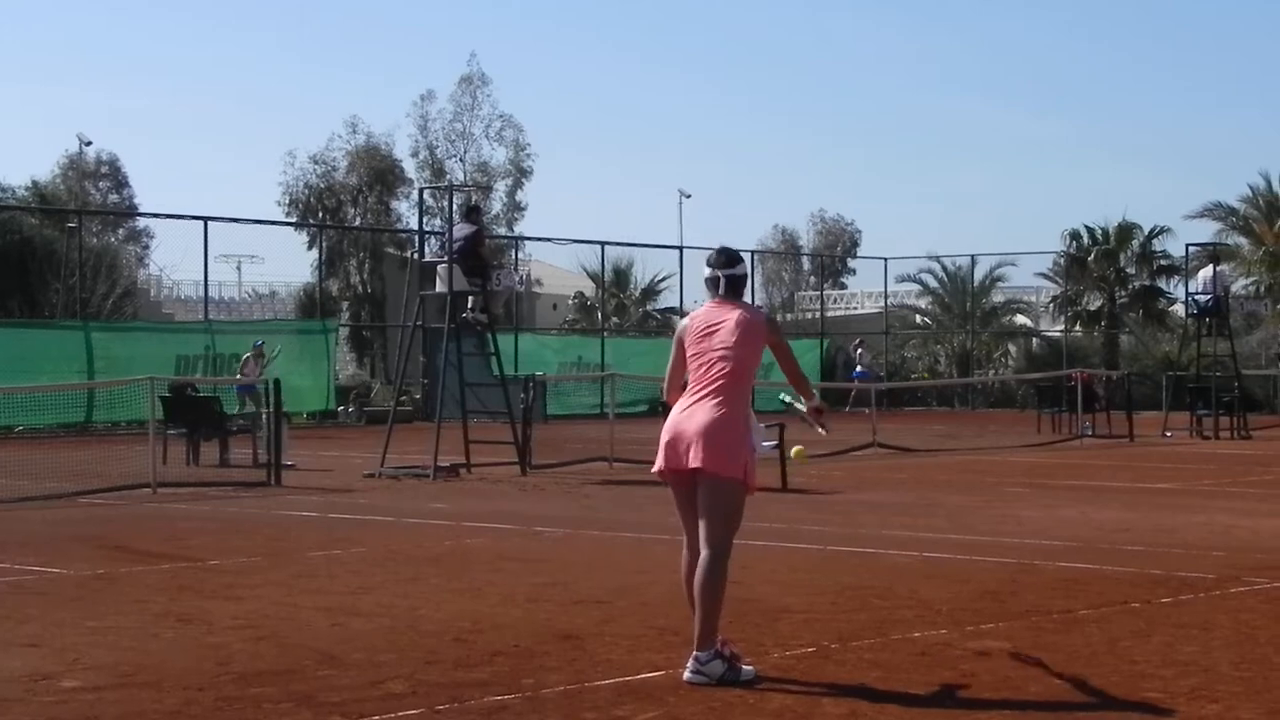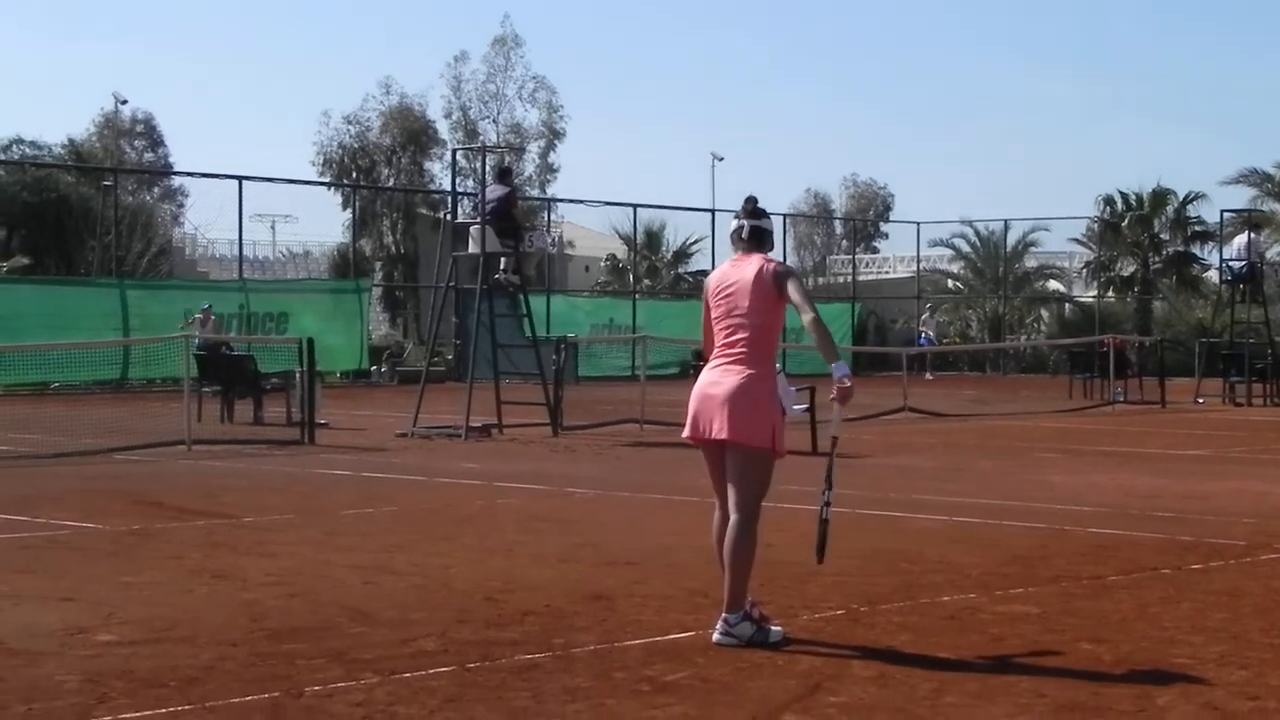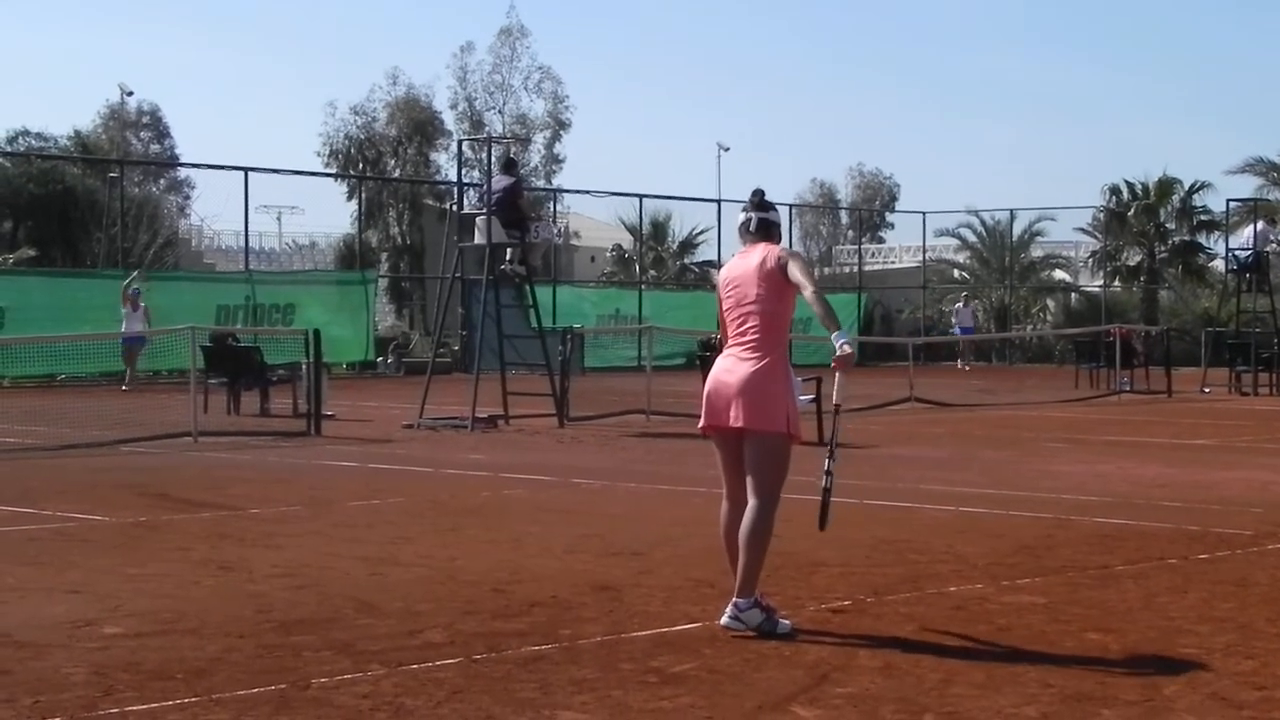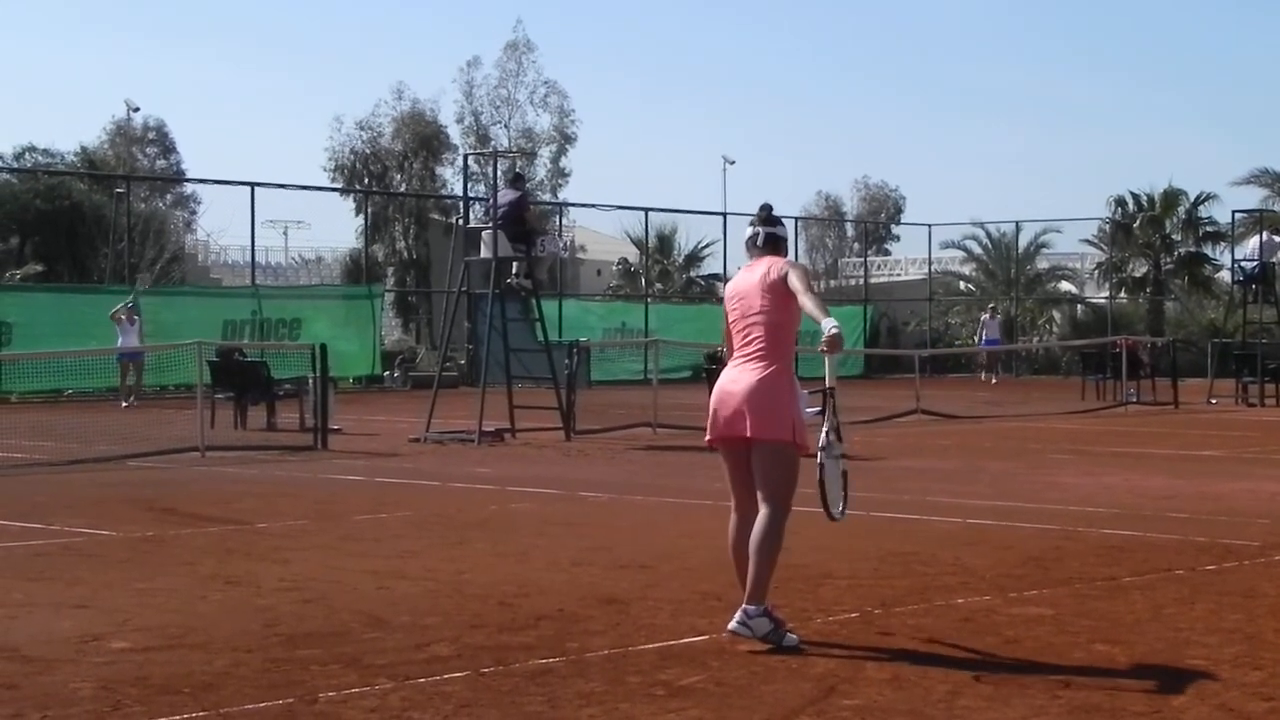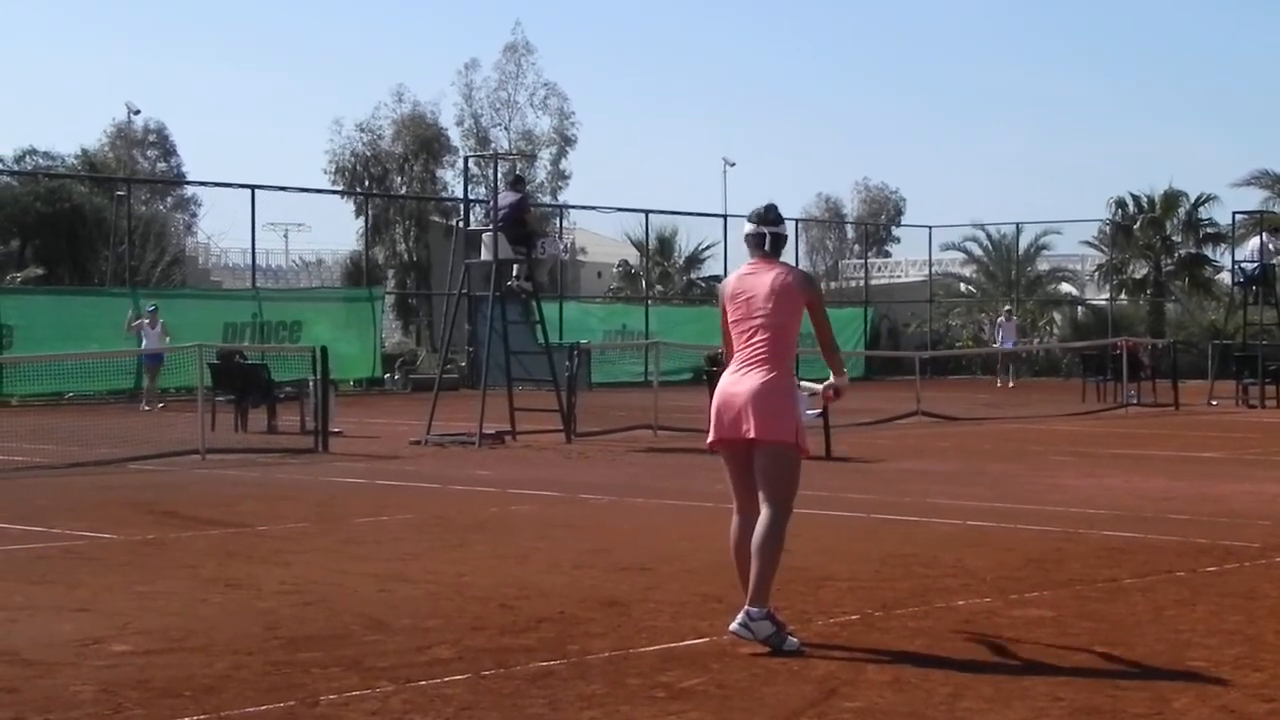
dt=1s
person 1, frame 1
left shoulder: (689, 323)
right shoulder: (759, 320)
right elbow: (794, 371)
right wrist: (812, 402)
left hip: (678, 428)
right hip: (722, 432)
left knee: (695, 544)
right knee: (715, 548)
left ankle: (708, 645)
right ankle: (704, 658)
person 1, frame 2
left shoulder: (714, 279)
right shoulder: (777, 272)
right elbow: (810, 317)
right wrist: (839, 369)
left hip: (708, 391)
right hip: (749, 395)
left knee: (727, 507)
right knee: (744, 511)
left ankle: (738, 606)
right ankle: (732, 620)
person 1, frame 3
left shoulder: (726, 271)
right shoulder: (783, 257)
right elbow: (811, 291)
right wrist: (841, 338)
left hip: (721, 380)
right hip: (763, 383)
left knee: (735, 496)
right knee: (762, 498)
left ankle: (744, 598)
right ankle: (743, 604)
person 1, frame 4
left shoulder: (733, 285)
right shoulder: (787, 268)
right elbow: (804, 293)
right wrist: (829, 324)
left hip: (727, 390)
right hip: (767, 392)
left knee: (744, 507)
right knee: (774, 506)
left ankle: (753, 607)
right ankle: (752, 610)
person 1, frame 5
left shoulder: (729, 285)
right shoulder: (800, 281)
right elbow: (827, 344)
right wrist: (839, 378)
left hip: (728, 393)
right hip: (770, 395)
left knee: (745, 508)
right knee: (775, 508)
left ankle: (754, 609)
right ankle: (755, 612)
